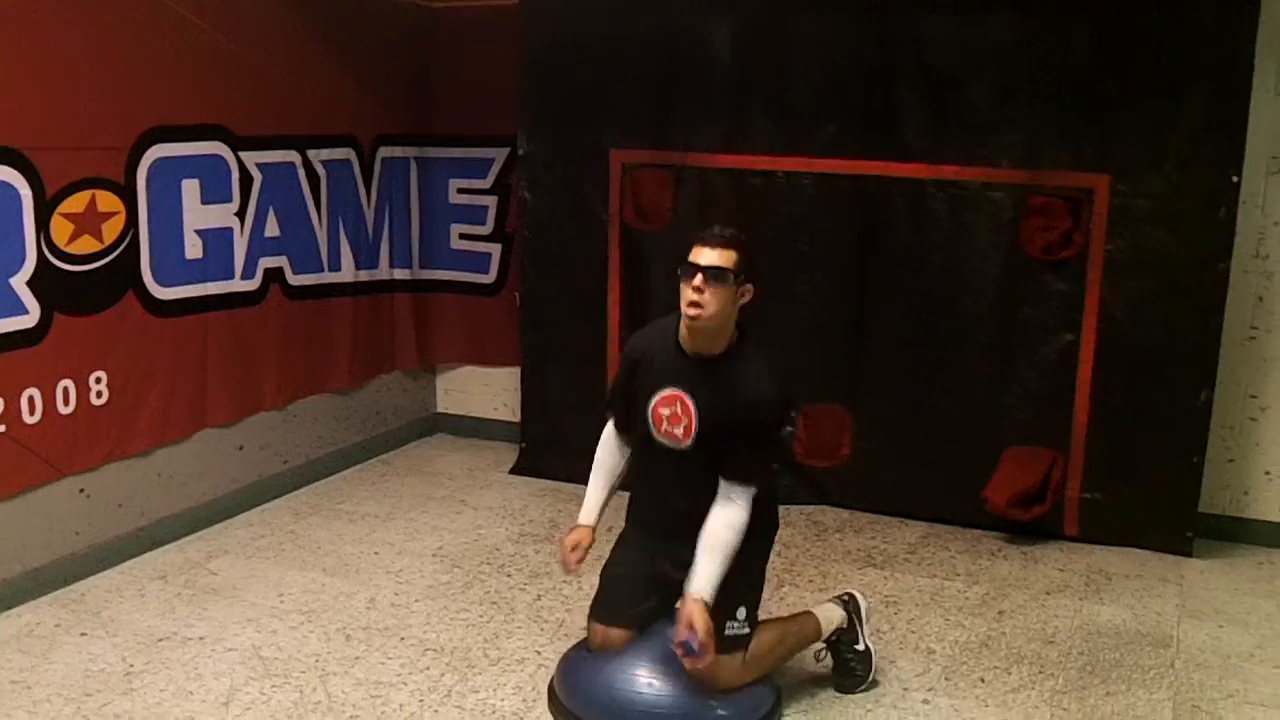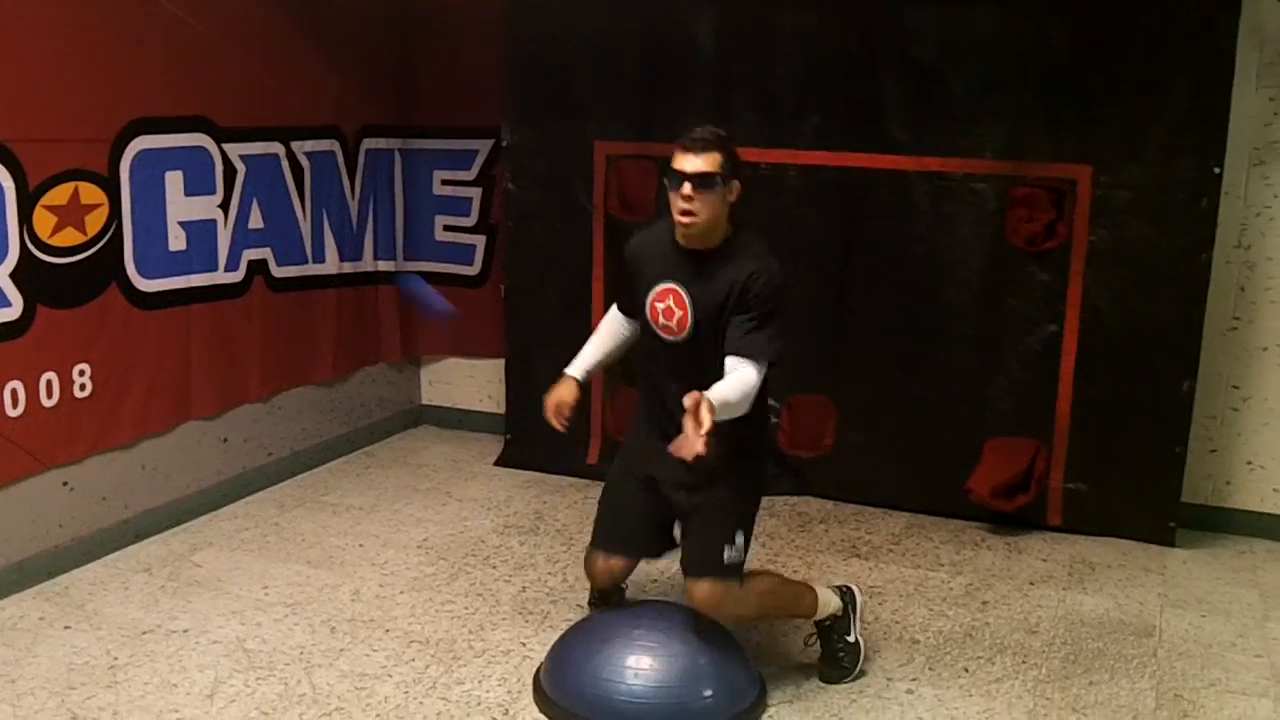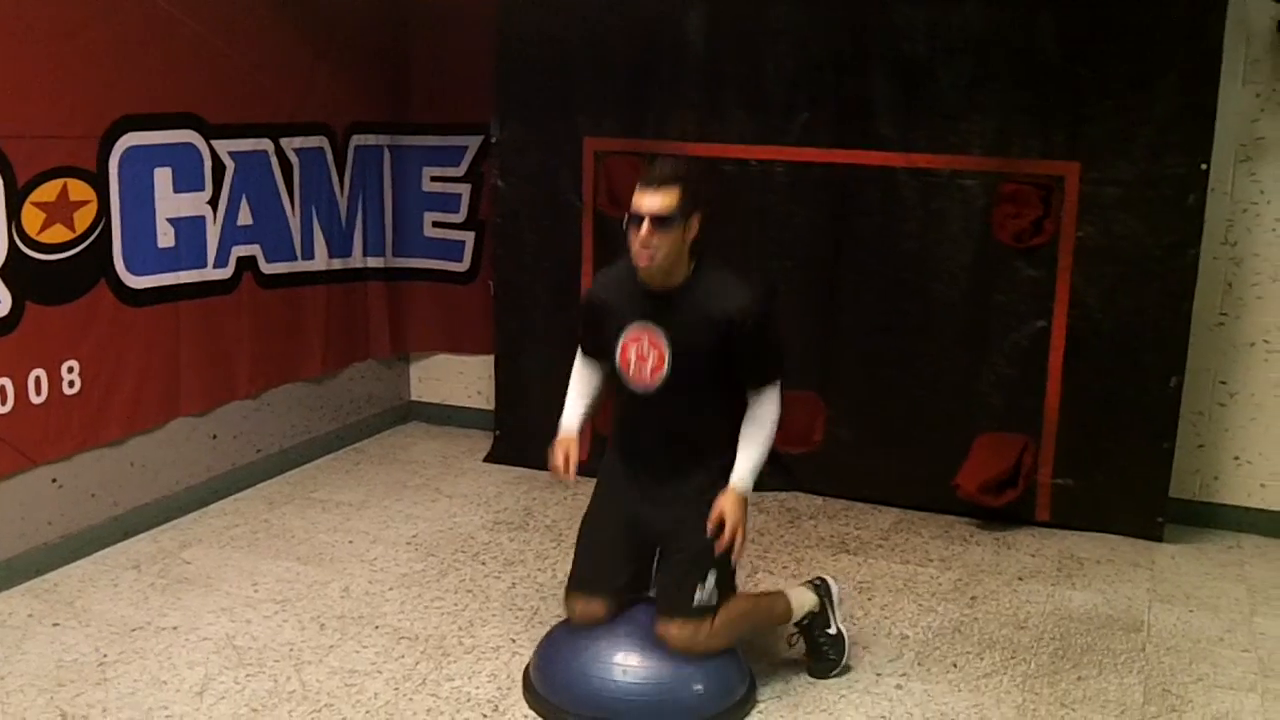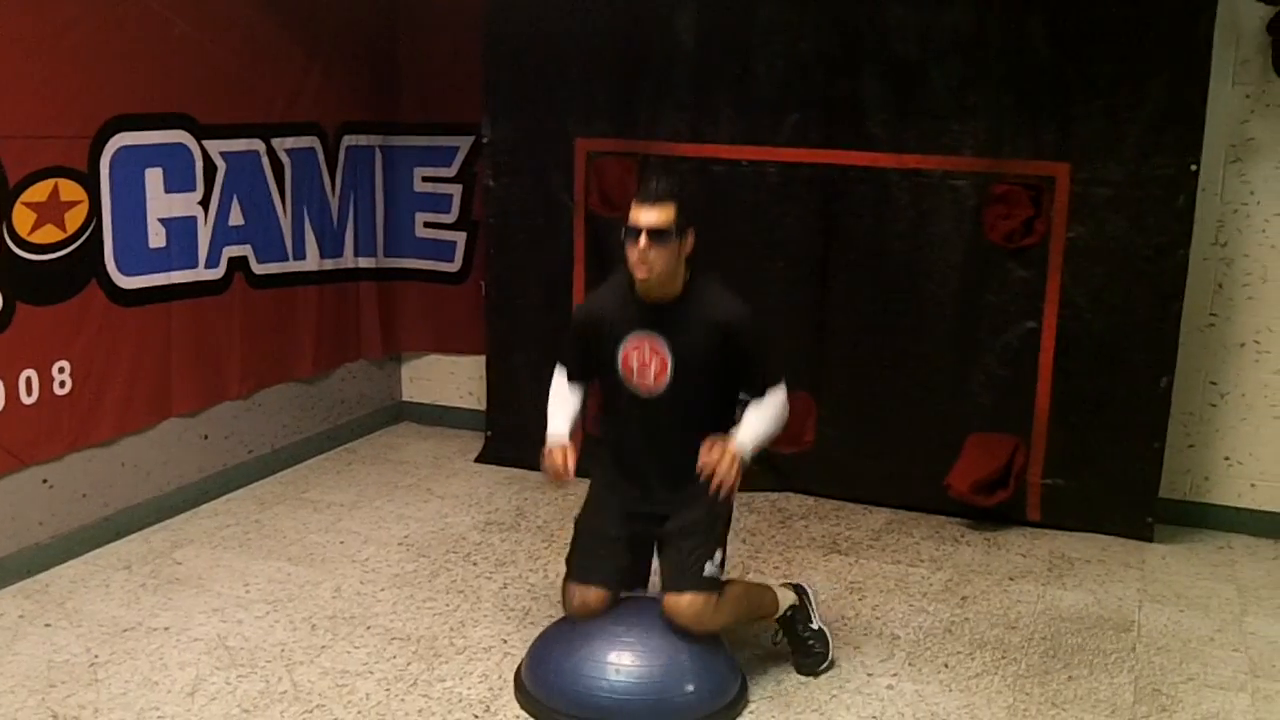
dt=0.3s
person 1, frame 1
left shoulder: (752, 389)
right shoulder: (645, 348)
left elbow: (734, 501)
right elbow: (619, 432)
left wrist: (701, 595)
right wrist: (588, 516)
left hip: (725, 531)
right hip: (655, 517)
left knee: (714, 669)
right knee: (604, 640)
left ankle: (835, 619)
right ankle: (652, 609)
person 1, frame 2
left shoulder: (752, 274)
right shoulder: (644, 248)
left elbow: (745, 381)
left wrist: (709, 404)
right wrist: (574, 374)
left hip: (724, 452)
right hip: (648, 440)
left knee: (712, 595)
right knee: (604, 568)
left ankle: (833, 606)
right ankle: (609, 594)
person 1, frame 3
left shoulder: (730, 308)
right shoulder: (605, 293)
left elbow: (765, 395)
left wrist: (738, 486)
right wrist: (568, 426)
left hip: (700, 487)
right hip: (627, 478)
left knee: (686, 637)
right knee: (584, 614)
left ankle: (809, 603)
right ankle: (636, 577)
person 1, frame 4
left shoulder: (722, 316)
right shoulder: (600, 310)
left elbow: (774, 398)
right elbow: (569, 378)
left wrist: (738, 444)
right wrist: (558, 435)
left hip: (695, 487)
right hip: (618, 480)
left knee: (690, 611)
right knee: (581, 605)
left ankle: (790, 603)
right ankle: (628, 563)
